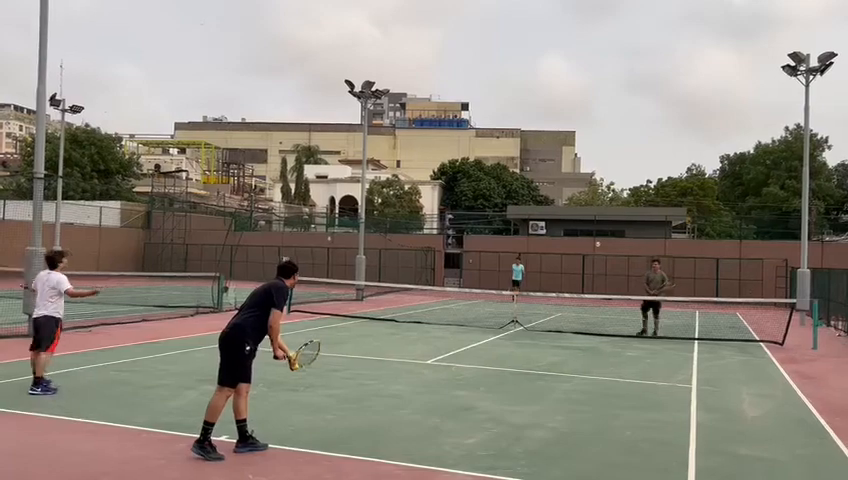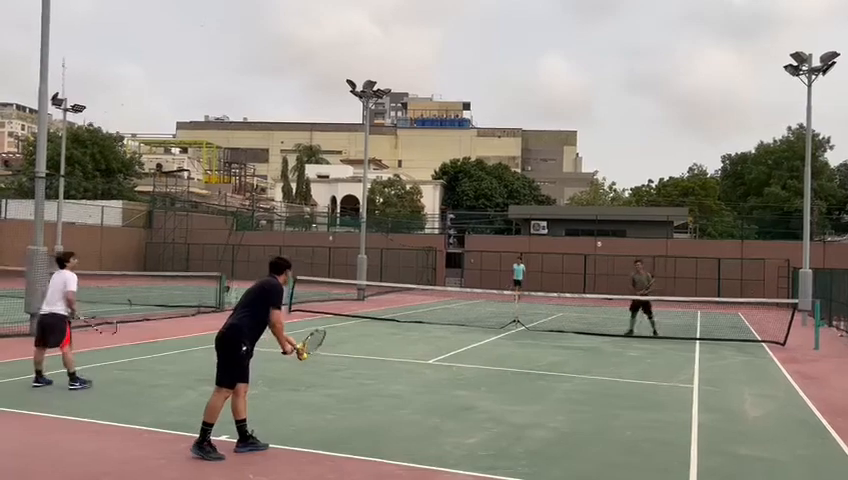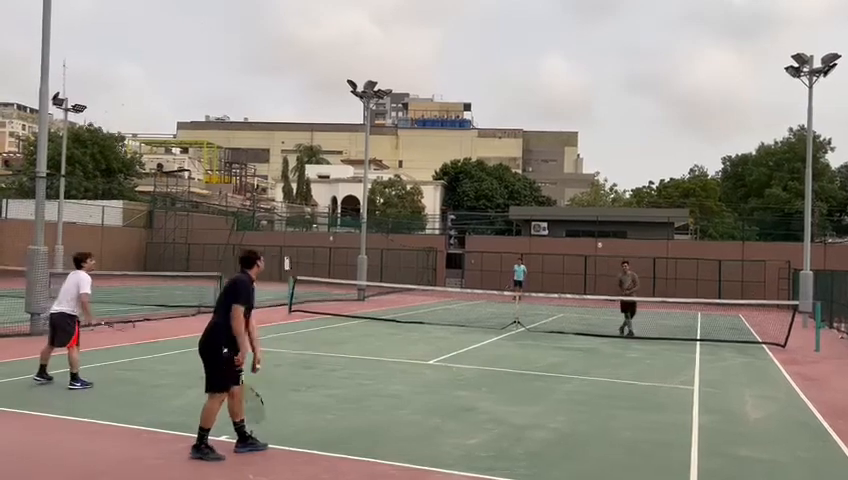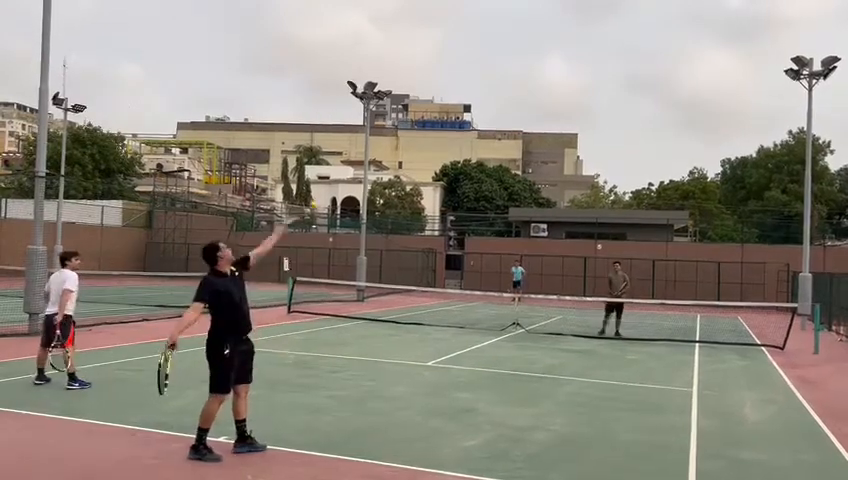
dt=0.5s
person 1, frame 1
left shoulder: (271, 287)
right shoulder: (281, 288)
left elbow: (269, 328)
right elbow: (273, 324)
left wrist: (288, 353)
right wrist: (276, 350)
left hip: (239, 341)
right hip: (239, 340)
left knee: (242, 390)
right knee: (225, 390)
left ankle: (244, 439)
right ankle: (203, 441)
person 1, frame 2
left shoulder: (265, 285)
right shoulder: (275, 286)
left elbow: (271, 323)
right elbow: (275, 322)
left wrist: (292, 342)
right wrist: (284, 345)
left hip: (238, 342)
right hip: (235, 341)
left knee: (240, 390)
right knee: (223, 391)
left ankle: (244, 439)
right ankle: (202, 442)
person 1, frame 3
left shoulder: (245, 283)
right shoulder: (242, 282)
left elbow: (249, 321)
right elbow: (236, 317)
left wrist: (256, 351)
right wrist: (244, 349)
left hip: (228, 347)
right hip: (218, 345)
left knee: (236, 391)
right knee: (217, 395)
left ankle: (243, 439)
right ankle: (200, 445)
person 1, frame 4
left shoulder: (236, 271)
right shoulder: (210, 283)
left elbow: (260, 251)
right elbow: (194, 310)
left wrist: (280, 230)
right wrist: (175, 334)
left hip: (242, 343)
right hip: (223, 346)
left knee: (242, 391)
right knee: (219, 395)
left ankle: (243, 440)
right ankle: (198, 446)
person 2, frame 1
left shoulder: (41, 274)
right shoulder: (59, 278)
left elbow: (33, 288)
right elbow: (71, 293)
right wrist: (90, 293)
left hip: (37, 316)
right hip: (50, 318)
left knee: (36, 350)
right knee: (46, 351)
left ankle: (38, 378)
right ankle: (37, 385)
person 2, frame 2
left shoulder: (56, 275)
right shoulder: (71, 276)
right elbow: (70, 297)
left wrist: (69, 310)
right wrist: (73, 311)
left hip: (44, 313)
right hip: (58, 315)
left knee: (40, 347)
right knee: (66, 347)
left ankle: (39, 378)
right ankle: (74, 380)
person 2, frame 3
left shoulder: (72, 274)
right shoulder: (85, 277)
right elbow: (84, 300)
left wrist: (86, 312)
right wrist: (89, 317)
left hip: (55, 312)
right hip: (67, 315)
left knee: (50, 344)
right knee: (73, 347)
left ankle: (41, 373)
right ankle: (75, 380)
person 2, frame 4
left shoulder: (54, 275)
right shoulder: (71, 275)
left elbow: (46, 294)
right elbow: (65, 295)
right wrist: (60, 314)
left hip: (49, 314)
right hip: (63, 317)
left knee: (44, 346)
right knee: (68, 347)
left ankle: (40, 376)
right ankle: (72, 380)
